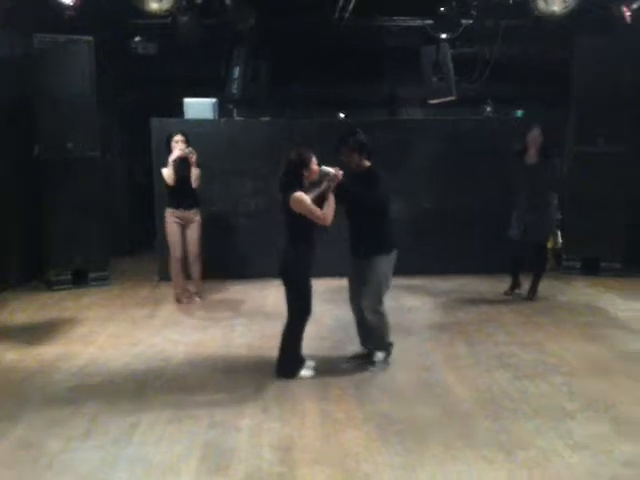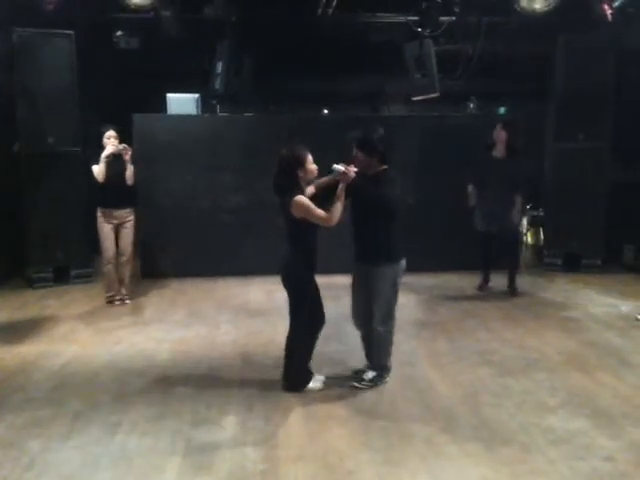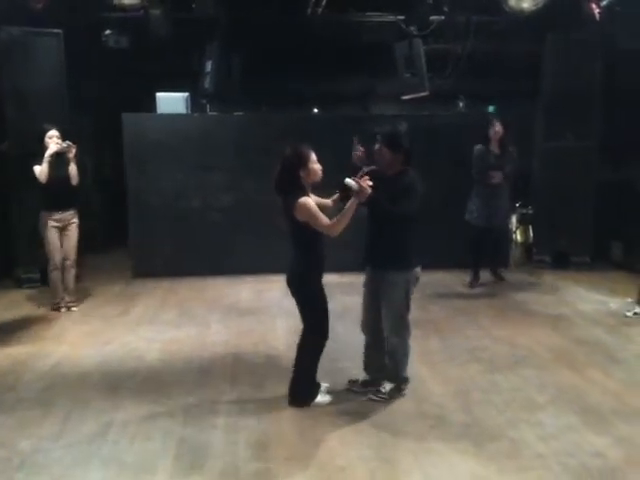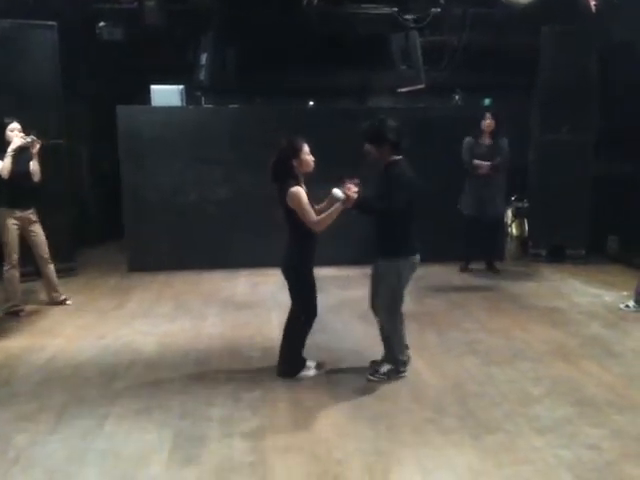
dt=1s
person 1, frame 1
left shoulder: (375, 179)
right shoulder: (350, 180)
left elbow: (372, 203)
right elbow: (334, 205)
left wrist: (343, 186)
left hip: (380, 252)
right hip: (359, 251)
left knee: (371, 304)
right knee: (357, 304)
left ankle: (384, 347)
right ankle: (370, 347)
person 1, frame 2
left shoulder: (387, 181)
right shoulder: (362, 178)
left elbow: (385, 203)
left wrist: (353, 183)
left hip: (387, 261)
right hip: (364, 259)
left knee: (381, 318)
right knee: (362, 317)
left ankle: (380, 370)
right ankle: (373, 364)
person 1, frame 3
left shoulder: (410, 182)
right shoulder: (377, 176)
left elbow: (397, 216)
left wrist: (370, 196)
left hip: (400, 268)
right hip: (376, 264)
left knee: (395, 327)
right knee: (371, 325)
left ankle: (397, 381)
right ankle: (375, 377)
person 1, frame 4
left shoulder: (401, 174)
right shoulder: (389, 171)
left elbow: (389, 209)
left wrist: (358, 201)
right wrist: (359, 198)
left hip: (399, 255)
right hip: (387, 251)
left knee: (388, 309)
right knee: (381, 306)
left ankle: (397, 364)
right ankle: (398, 353)
person 2, frame 1
left shoulder: (297, 193)
right shoulder: (297, 197)
left elbow: (311, 200)
right elbow: (325, 219)
left wrist: (327, 185)
right wrist: (331, 188)
left hip: (298, 260)
right hip: (296, 262)
left knee: (301, 311)
right knee: (299, 313)
left ankle: (294, 359)
right ankle: (288, 366)
person 2, frame 2
left shoulder: (296, 194)
right shoulder: (297, 201)
left elbow: (313, 187)
right elbow: (330, 220)
left wrist: (336, 177)
right wrist: (342, 187)
left hip: (299, 268)
right hip: (298, 271)
left knee: (313, 320)
right knee: (304, 323)
left ankle: (300, 372)
right ankle: (296, 379)
person 2, frame 3
left shoulder: (304, 197)
right shoulder: (301, 203)
left elbow: (329, 204)
right elbow: (332, 228)
right wrist: (357, 199)
left hip: (305, 274)
right hip: (305, 277)
left knee: (315, 329)
right knee: (316, 332)
left ankle: (307, 383)
right ankle: (302, 393)
person 2, frame 4
left shoulder: (296, 187)
right shoulder: (294, 191)
left elbow: (315, 213)
right elbow: (316, 224)
left wrist: (337, 196)
right wrist: (343, 203)
left hip: (299, 260)
right hip: (298, 262)
left knee: (301, 310)
right knee: (305, 312)
left ankle: (293, 359)
right ankle: (290, 366)
person 3, frame 1
left shoulder: (191, 162)
right shoulder: (167, 163)
left elbow: (195, 184)
right elbow: (170, 181)
left wrist: (193, 164)
right wrist: (172, 161)
left hip: (192, 213)
right hip: (173, 213)
left knee: (194, 254)
right knee: (176, 255)
left ankle: (196, 291)
right ankle: (180, 292)
person 3, frame 2
left shoulder: (123, 159)
right shoulder: (98, 160)
left elbow: (130, 182)
right elbow: (100, 178)
left wrist: (128, 161)
right wrist: (104, 157)
left hip: (127, 213)
right hip: (106, 214)
left knee: (126, 255)
right knee: (109, 256)
left ankle: (125, 293)
right ankle: (112, 294)
person 3, frame 3
left shoulder: (66, 159)
right shoulder: (40, 161)
left elbow: (75, 181)
right elbow: (42, 179)
left wrist: (71, 159)
right wrist: (48, 156)
left hip: (70, 215)
right hip: (50, 216)
left knee: (70, 260)
right knee: (56, 261)
left ankle: (70, 299)
right ankle: (58, 301)
person 3, frame 4
left shoulder: (26, 154)
left elbow: (36, 178)
left wrist: (35, 155)
left hip: (30, 212)
left knee: (44, 255)
left ankle: (56, 295)
person 4, frame 1
left shoulder: (548, 163)
right shoulder: (519, 161)
left elbow: (552, 189)
right elbow: (516, 187)
left wrist: (552, 209)
left hip: (542, 213)
right hip: (521, 211)
left knee: (539, 249)
right knee: (517, 248)
left ankle: (534, 287)
right ankle: (515, 282)
person 4, frame 2
left shoulder: (514, 158)
right shoulder: (486, 157)
left elbow: (519, 187)
right elbow: (473, 179)
left wrist: (517, 210)
right wrist: (471, 192)
left hip: (507, 208)
right hip: (486, 207)
left knee: (510, 243)
right knee: (486, 243)
left ankle: (512, 282)
right ankle: (485, 278)
person 4, frame 3
left shoulder: (508, 152)
right shoulder: (480, 150)
left elbow: (510, 172)
right elbow: (477, 174)
left wrist: (496, 175)
right wrist: (493, 177)
left hip: (501, 198)
right hip: (482, 198)
left knee: (500, 235)
right knee: (478, 236)
left ankle: (495, 268)
right ankle: (475, 274)
person 4, frame 4
left shoulder: (501, 143)
right shoulder: (470, 142)
left elbow: (501, 163)
right elbow: (468, 164)
left wrist: (480, 164)
right wrist: (489, 166)
left hip: (494, 190)
right hip: (474, 190)
left knee: (493, 226)
right knee: (471, 226)
left ankle: (490, 261)
right ankle: (466, 260)
